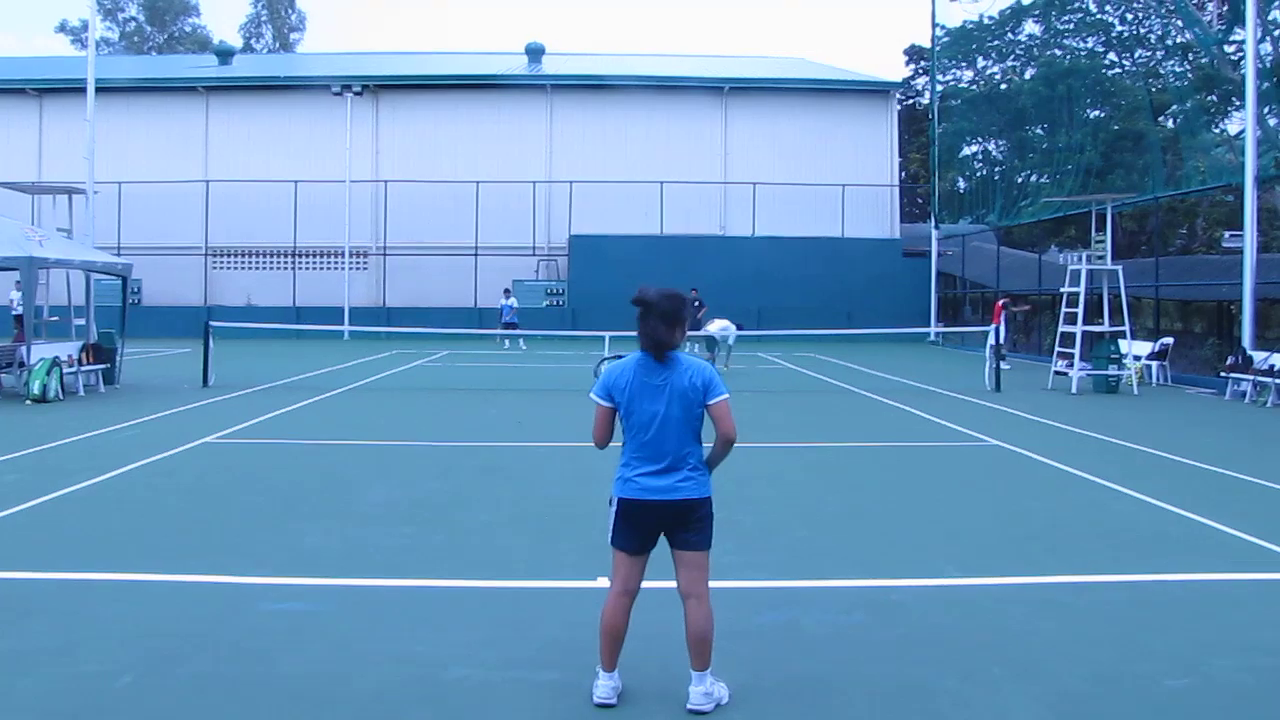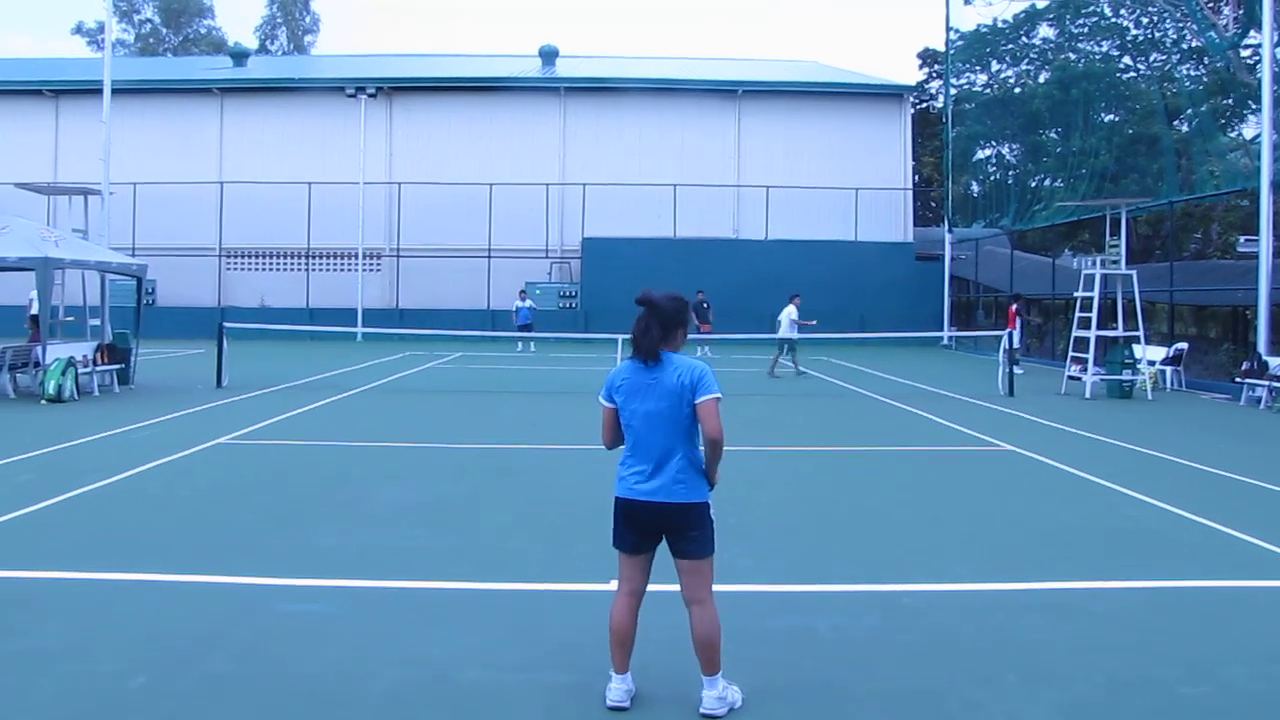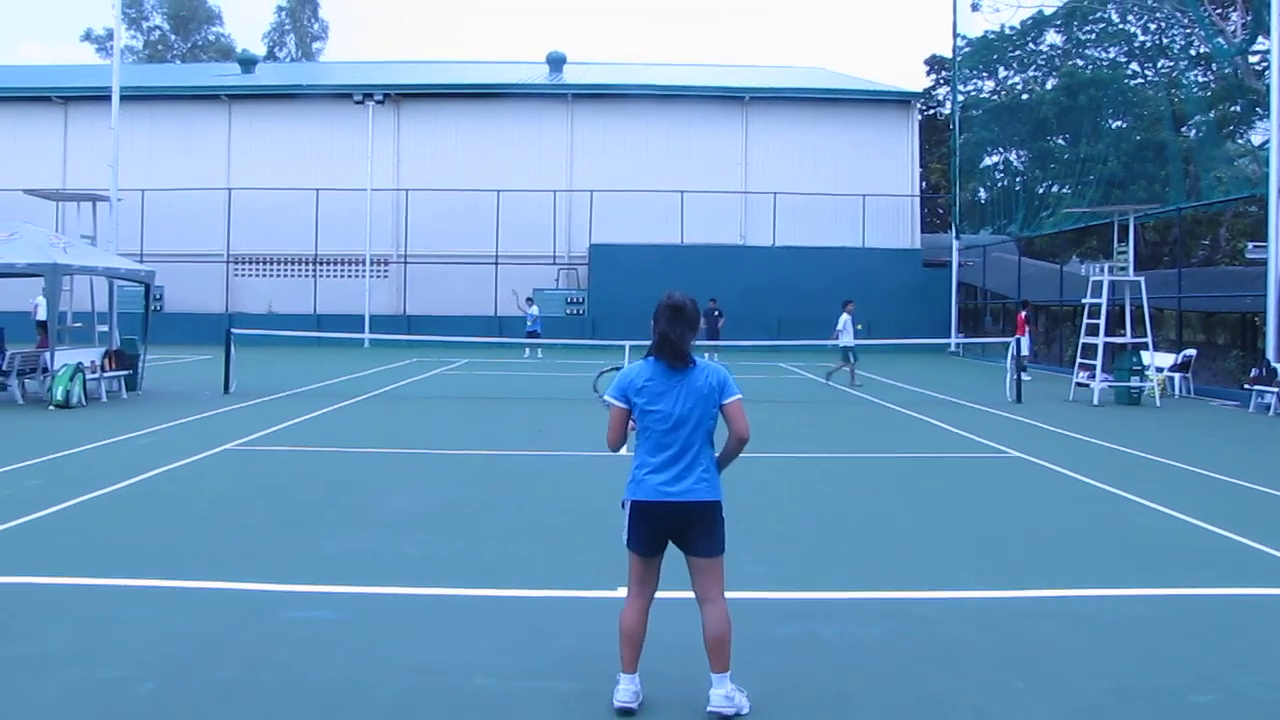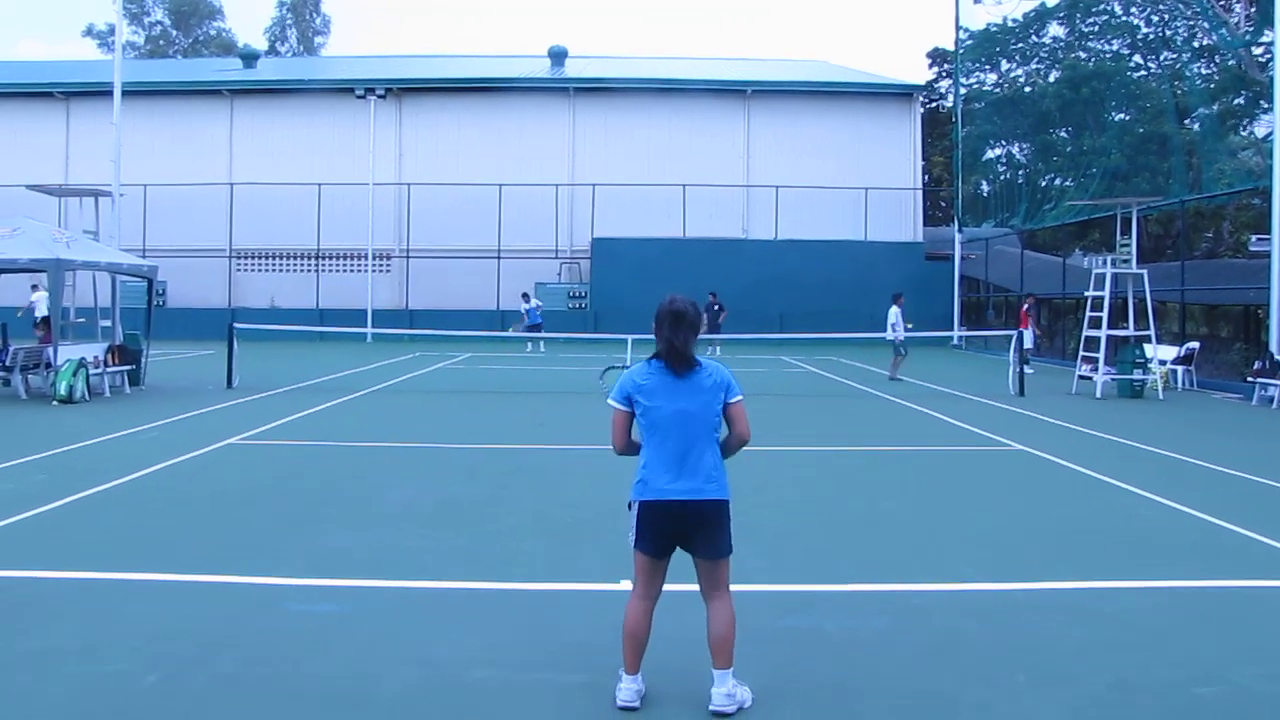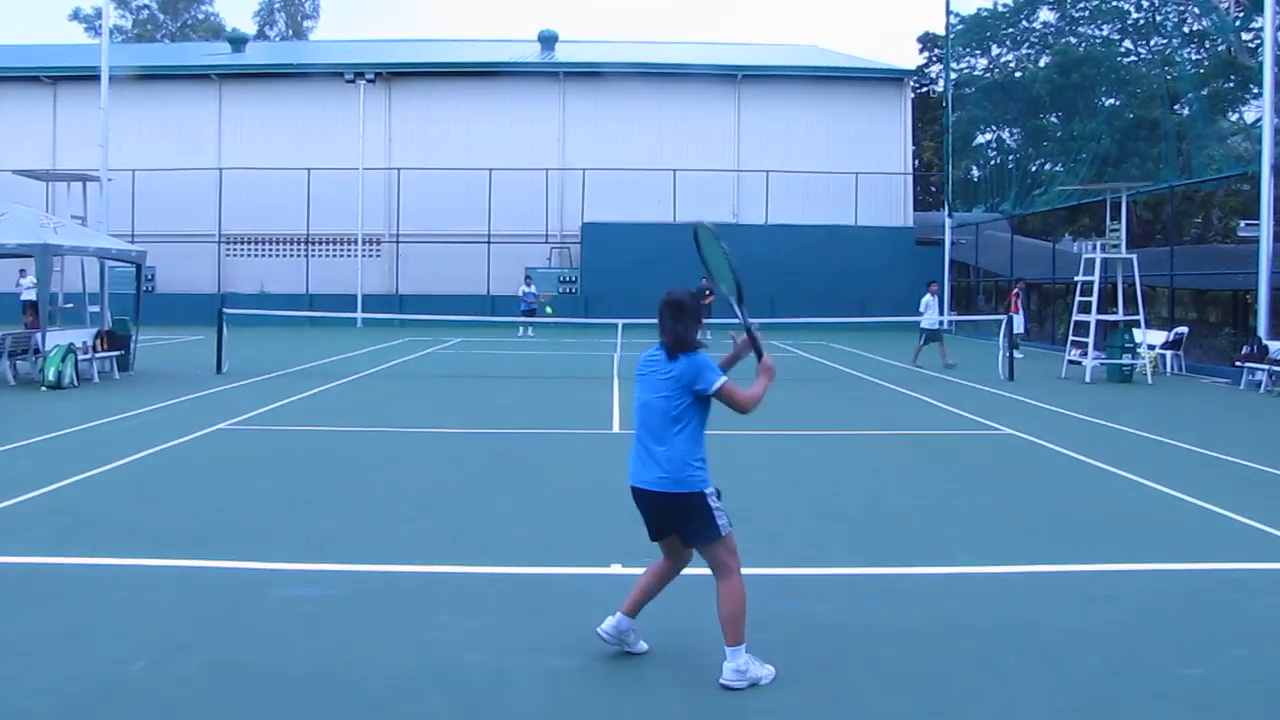
dt=0.7s
person 1, frame 1
left shoulder: (616, 373)
right shoulder: (701, 373)
left elbow: (600, 440)
right elbow: (728, 435)
right wrist: (705, 466)
left hip: (633, 497)
right hip: (690, 498)
left knee: (621, 591)
right knee: (695, 593)
left ankle: (606, 680)
right ankle: (701, 686)
person 1, frame 2
left shoulder: (619, 375)
right shoulder: (696, 373)
left elbow: (610, 439)
right elbow: (714, 435)
right wrist: (710, 473)
left hip: (631, 499)
right hip: (685, 500)
left knee: (628, 592)
right knee: (699, 598)
left ankle: (620, 684)
person 1, frame 3
left shoulder: (631, 376)
right shoulder: (716, 376)
left elbow: (614, 442)
right elbow: (741, 434)
left hip: (646, 500)
right hip: (702, 501)
left knee: (638, 595)
right knee: (711, 597)
left ankle: (627, 686)
person 1, frame 4
left shoulder: (633, 379)
right shoulder: (719, 375)
left elbow: (620, 444)
right elbow: (741, 435)
left hip: (654, 499)
right hip: (709, 499)
left knee: (644, 594)
right knee: (716, 594)
left ankle: (629, 684)
right ankle: (723, 686)
person 1, frame 5
left shoulder: (648, 360)
right shoulder: (695, 362)
right elbow: (743, 403)
left wrist: (734, 355)
right wrist: (765, 374)
left hip: (644, 483)
right hip: (684, 486)
left knee: (674, 557)
right knee: (727, 570)
left ankle: (619, 622)
right ankle: (737, 663)
